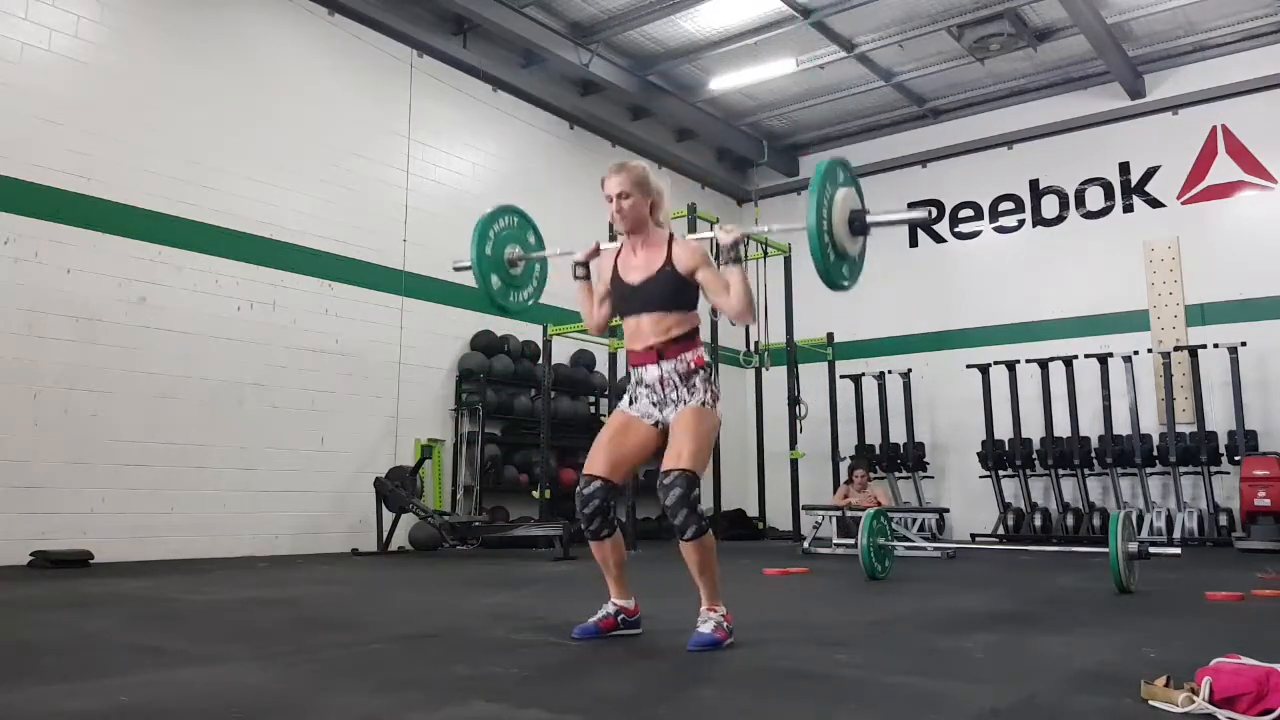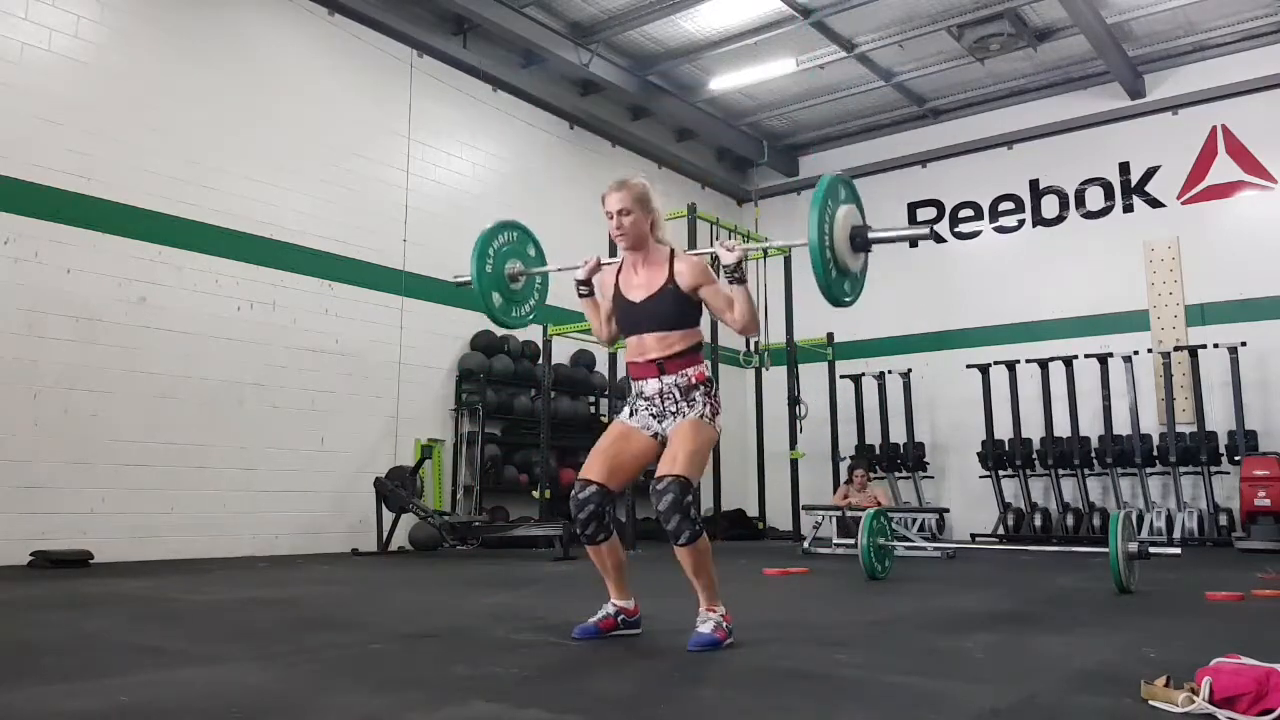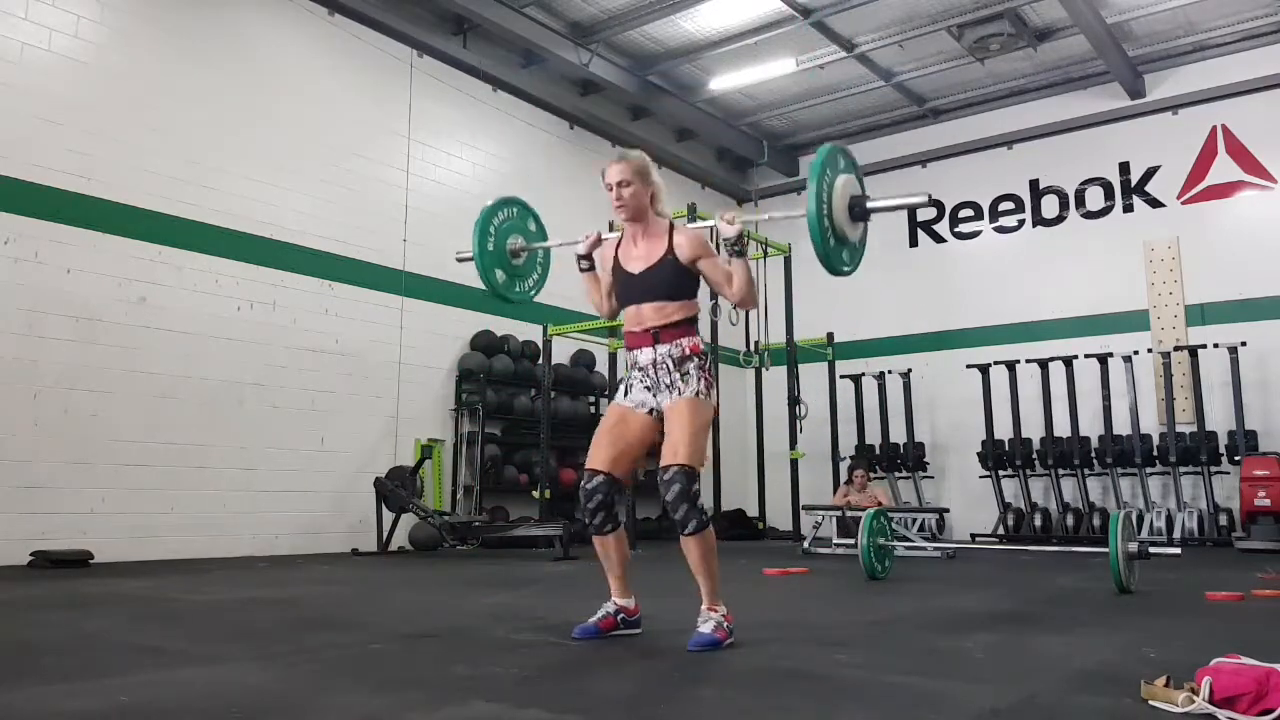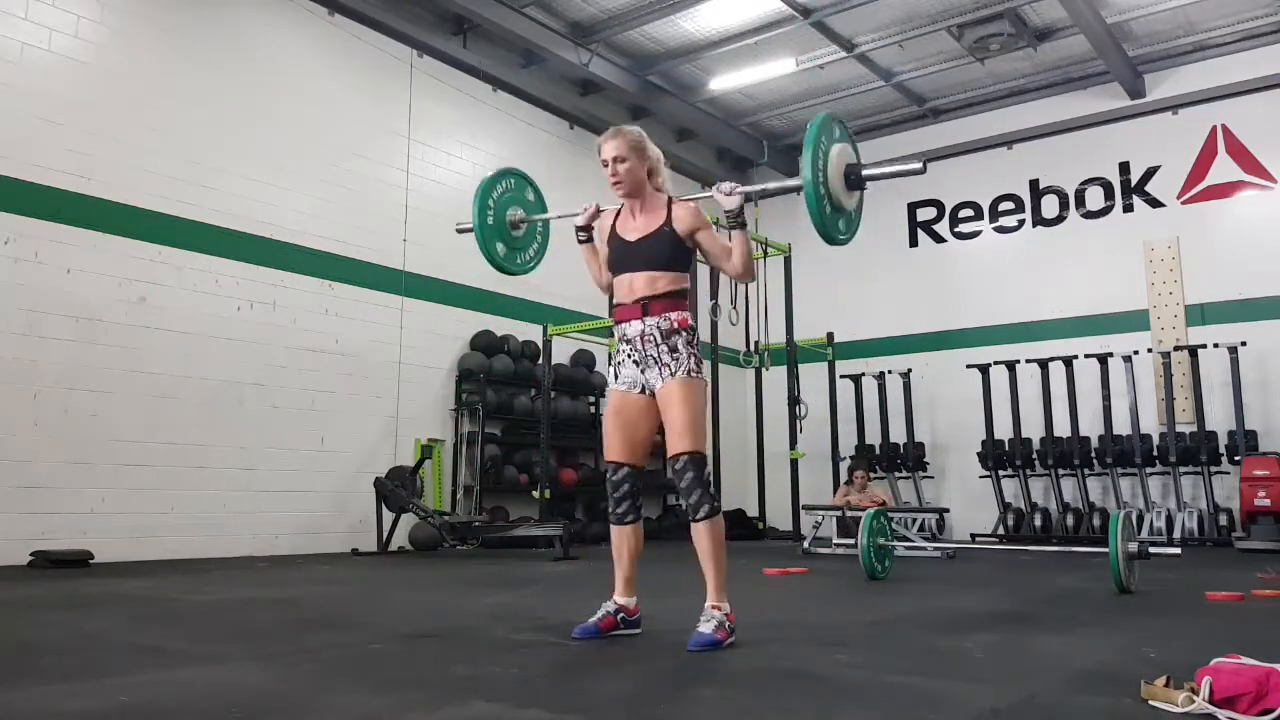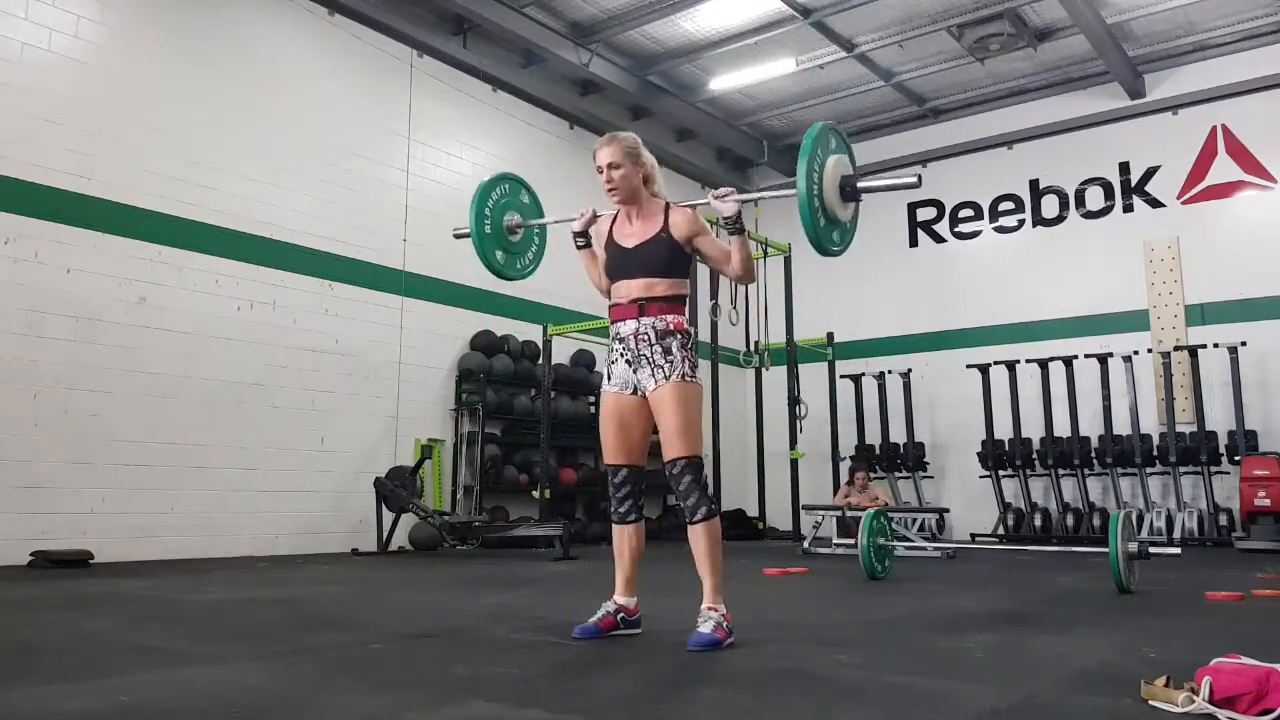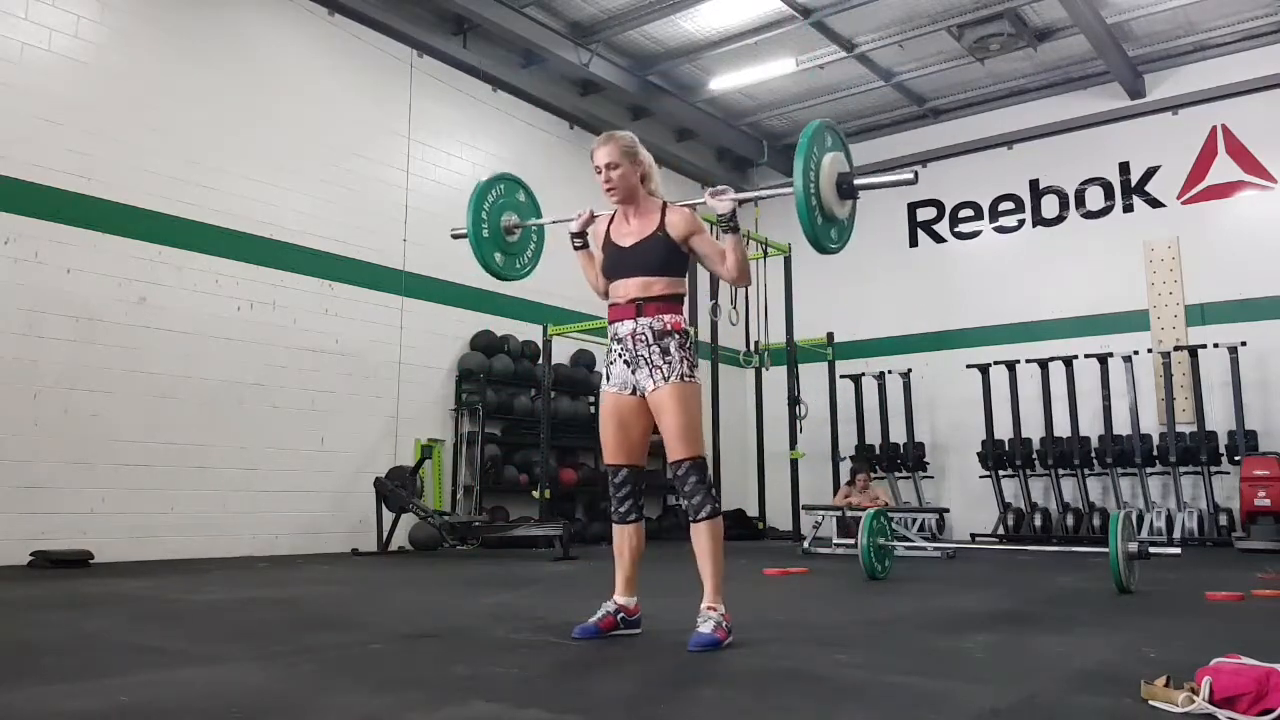
dt=0.1s
person 1, frame 1
left shoulder: (684, 252)
right shoulder: (610, 261)
left elbow: (741, 312)
right elbow: (595, 322)
left wrist: (731, 253)
right wrist: (582, 271)
left hip: (687, 385)
right hip: (641, 389)
left knee: (676, 491)
right knee: (590, 494)
left ankle: (714, 610)
right ankle: (622, 605)
person 1, frame 2
left shoulder: (687, 267)
right shoulder: (612, 277)
left elbow: (746, 325)
right elbow: (604, 335)
left wrist: (735, 269)
right wrist: (584, 286)
left hip: (688, 397)
right hip: (641, 401)
left knee: (670, 497)
right knee: (586, 498)
left ankle: (713, 610)
right ankle: (622, 605)
person 1, frame 3
left shoulder: (685, 240)
right shoulder: (612, 250)
left elbow: (745, 297)
left wrist: (735, 244)
right wrist: (586, 262)
left hip: (682, 371)
right hip: (636, 375)
left knee: (678, 488)
right knee: (595, 491)
left ankle: (714, 610)
right ankle: (622, 603)
person 1, frame 4
left shoulder: (683, 214)
right shoulder: (610, 226)
left elbow: (742, 270)
left wrist: (734, 215)
right wrist: (584, 233)
left hip: (675, 348)
right hip: (628, 353)
left knee: (688, 474)
right knee: (619, 482)
left ankle: (717, 608)
right ankle: (624, 603)
person 1, frame 5
left shoulder: (680, 220)
right shoulder: (609, 228)
left elbow: (742, 273)
left wrist: (733, 222)
right wrist: (581, 238)
left hip: (667, 346)
right hip: (620, 351)
left knee: (685, 475)
right knee: (621, 483)
left ankle: (714, 609)
right ankle: (624, 603)
person 1, frame 6
left shoulder: (677, 219)
right shoulder: (605, 228)
left elbow: (737, 275)
left wrist: (728, 221)
right wrist: (578, 239)
left hip: (665, 345)
right hip: (618, 351)
left knee: (689, 475)
right knee: (621, 483)
left ankle: (713, 609)
right ankle: (624, 603)
